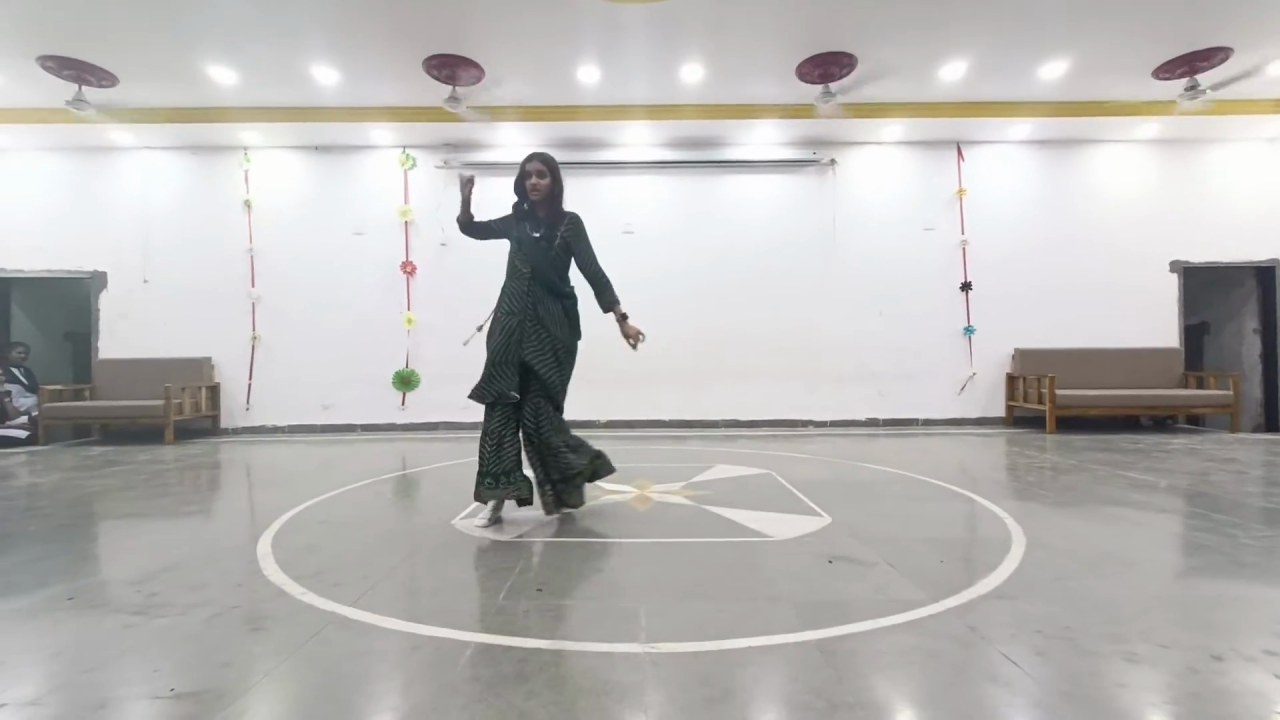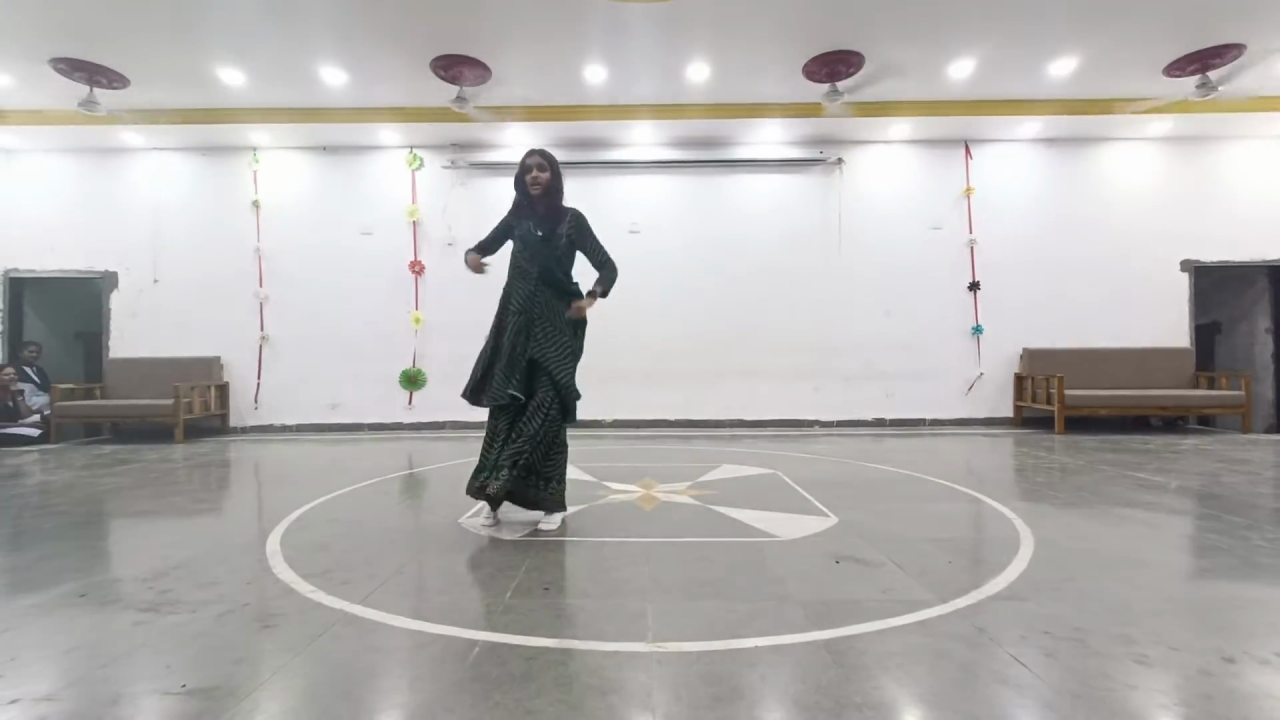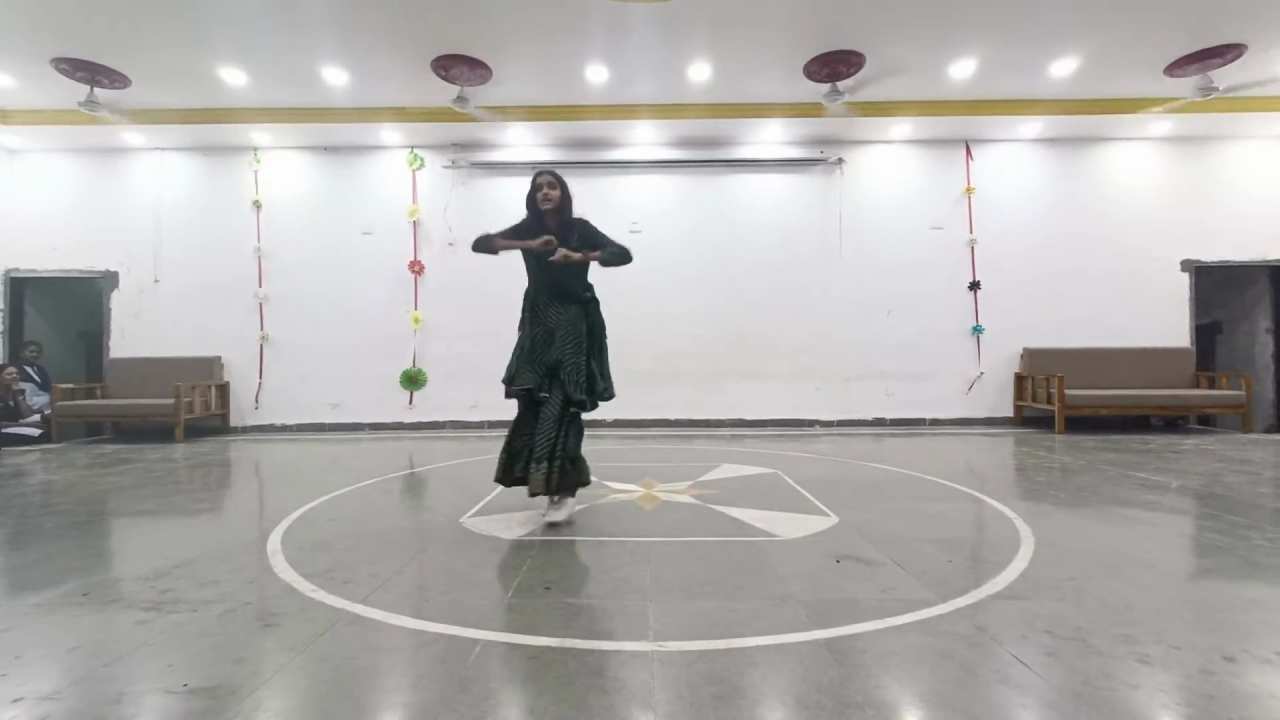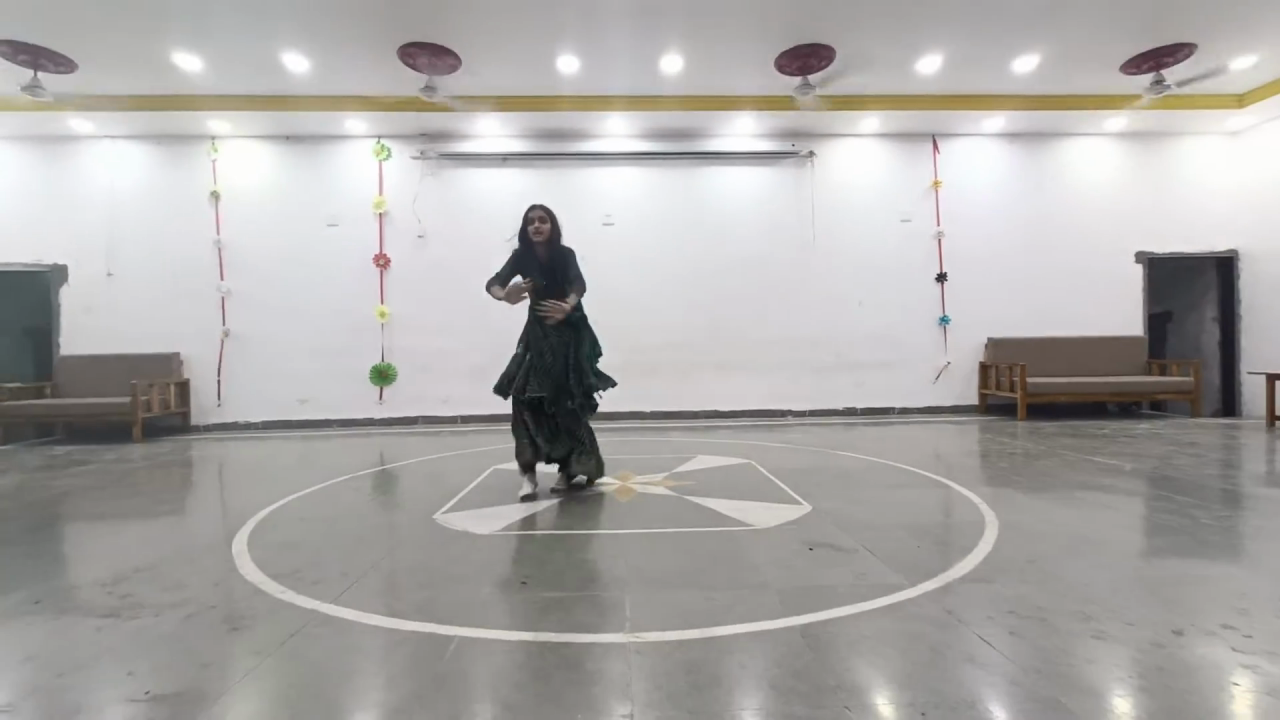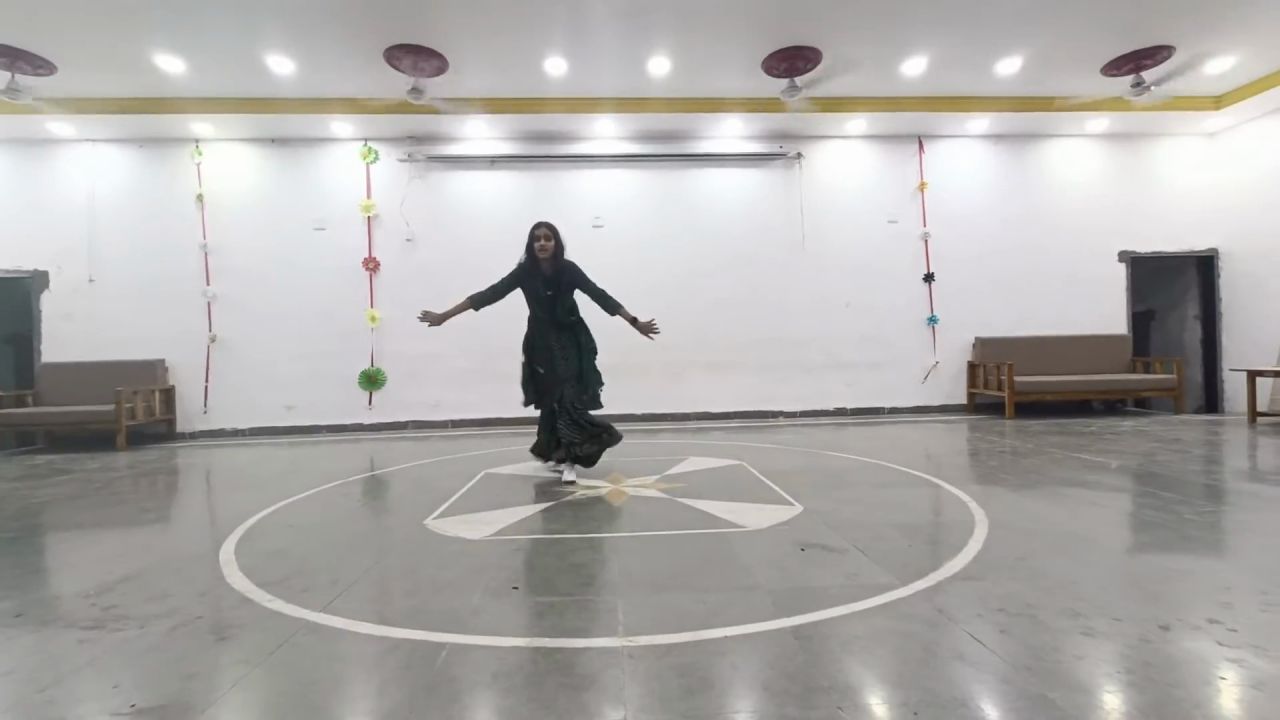
dt=0.3s
person 1, frame 1
left shoulder: (569, 224)
right shoulder: (518, 221)
left elbow: (594, 274)
right elbow: (471, 228)
left wrist: (622, 319)
right wrist: (465, 197)
left hip: (552, 323)
right hip: (512, 321)
left knee: (540, 409)
right knee: (501, 405)
left ankle: (563, 486)
right ankle: (497, 496)
person 1, frame 2
left shoulder: (571, 219)
right shoulder: (517, 218)
left elbow: (607, 266)
right elbow: (484, 246)
left wrist: (591, 299)
right wrist: (473, 256)
left hip: (558, 321)
right hip: (516, 318)
left knee: (547, 406)
right knee: (506, 403)
left ankle: (550, 501)
right ankle: (496, 493)
person 1, frame 3
left shoulder: (579, 228)
right shoulder: (528, 229)
left elbow: (623, 255)
right elbow: (479, 244)
left wrist: (582, 256)
right wrist: (528, 245)
left hip: (575, 320)
right hip: (538, 321)
left knee: (563, 399)
right knee: (533, 397)
left ankle: (562, 487)
right ankle: (548, 482)
person 1, frame 4
left shoulder: (565, 255)
right shoulder: (521, 257)
left elbow: (577, 285)
right elbow: (495, 281)
left wrist: (567, 307)
right wrist: (503, 294)
left hip: (570, 336)
right hip: (538, 335)
left knee: (568, 405)
right knee: (525, 398)
left ankle: (573, 469)
right ankle: (528, 473)
person 1, frame 5
left shoulder: (569, 270)
right shoulder: (525, 272)
left elbow: (599, 295)
right elbow: (490, 294)
left wrist: (634, 322)
right wrist: (445, 316)
left hip: (569, 341)
right hip: (540, 343)
left knee: (569, 399)
right knee: (549, 401)
left ankle: (570, 460)
right ankle: (559, 454)
